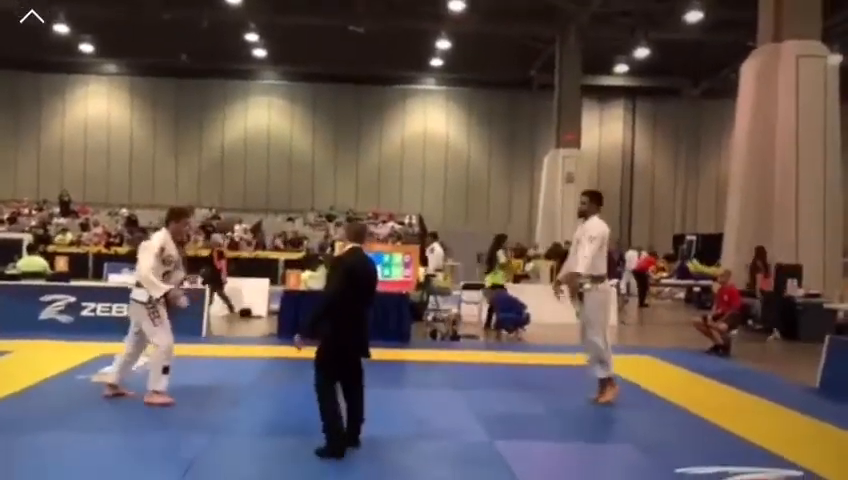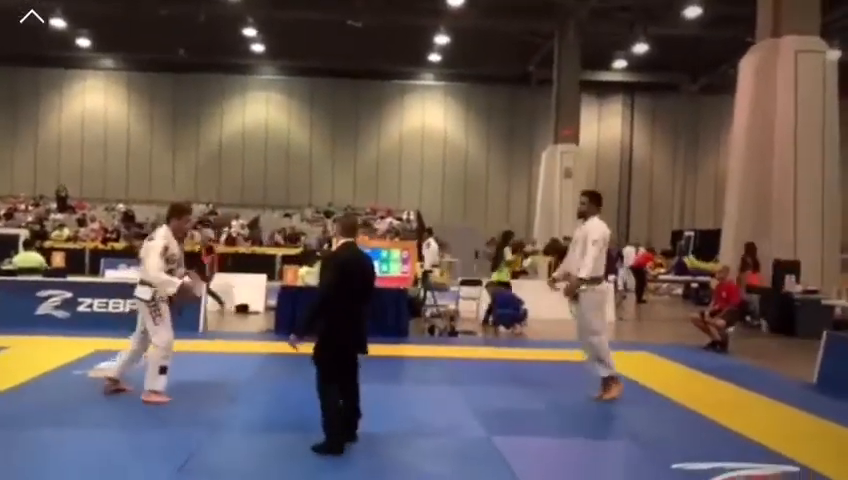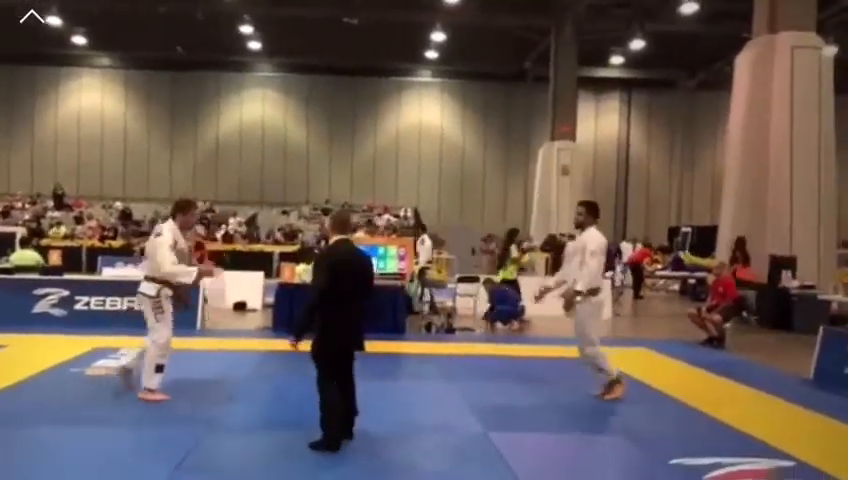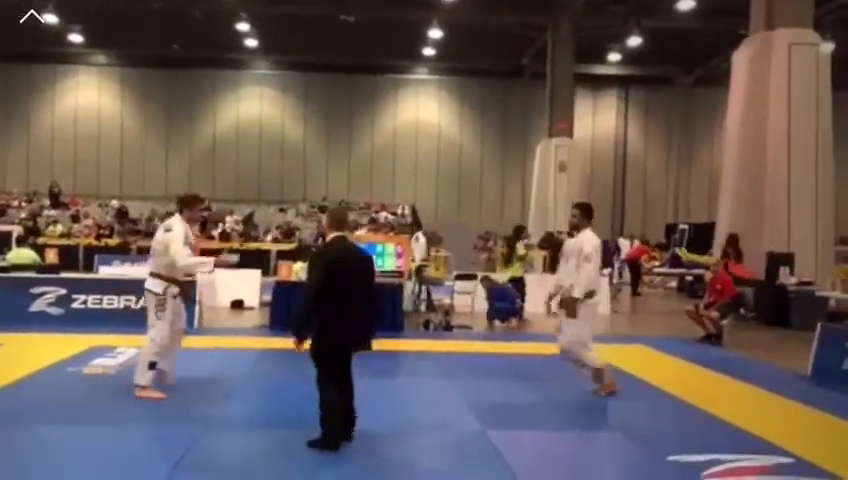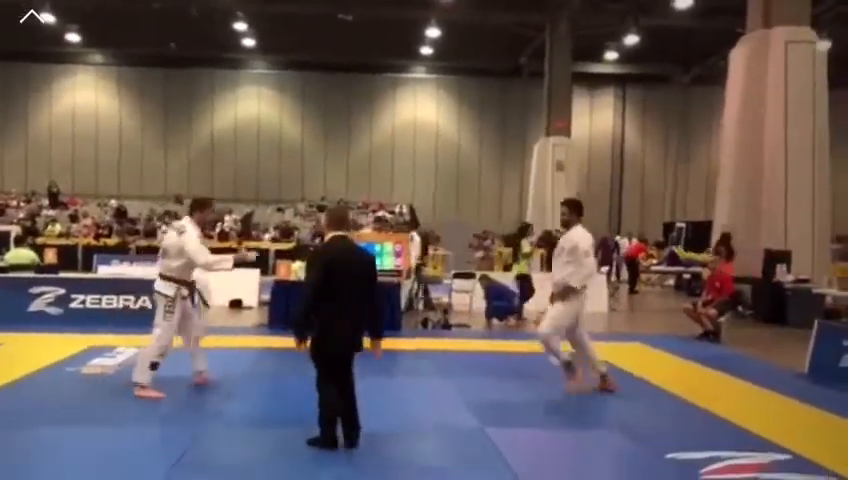
dt=0.1s
person 1, frame 1
left shoulder: (342, 262)
right shoulder: (369, 265)
left elbow: (329, 300)
left wrist: (306, 332)
left hip: (337, 334)
right hip: (356, 334)
left knee: (325, 385)
right knee: (352, 383)
left ankle: (336, 442)
right ankle: (352, 434)
person 1, frame 2
left shoulder: (334, 259)
right shoulder: (366, 261)
left elbow: (323, 298)
left wrist: (300, 330)
left hip: (333, 333)
right hip: (354, 332)
left knee: (328, 383)
right knee: (349, 381)
left ankle: (334, 440)
right ankle: (349, 430)
person 1, frame 3
left shoulder: (327, 256)
right shoulder: (363, 258)
left elbow: (317, 297)
right elbow: (367, 294)
left wrist: (299, 332)
left hip: (329, 331)
right hip: (351, 330)
left knee: (328, 381)
right knee: (345, 378)
left ankle: (331, 438)
right ankle: (346, 427)
person 1, frame 4
left shoulder: (322, 255)
right shoulder: (363, 257)
left elbow: (312, 296)
right elbow: (370, 297)
left wrist: (300, 331)
right wrist: (367, 331)
left hip: (328, 330)
right hip: (352, 330)
left knee: (328, 381)
right knee: (344, 377)
left ankle: (330, 437)
right ankle: (346, 428)
person 1, frame 5
left shoulder: (320, 254)
right shoulder: (365, 256)
left elbow: (311, 295)
right elbow: (372, 297)
left wrist: (301, 331)
right wrist: (375, 332)
left hip: (326, 331)
right hip: (352, 330)
left knee: (327, 381)
right knee: (345, 378)
left ankle: (328, 436)
right ankle: (351, 433)
person 2, frame 1
left shoulder: (597, 227)
right shoulder: (582, 227)
left elbow: (589, 252)
right elbow: (573, 258)
left wrist: (576, 274)
right wrist: (560, 280)
left hip: (594, 288)
right hip: (583, 289)
left knee: (596, 336)
right knee: (588, 338)
left ankle: (608, 383)
right ankle: (603, 383)
person 2, frame 2
left shoulder: (597, 228)
right shoulder: (583, 228)
left elbow: (591, 257)
right elbow: (572, 258)
left wrist: (579, 279)
right wrist: (556, 276)
left hip: (591, 289)
right hip: (582, 289)
left knee: (594, 336)
right knee: (586, 337)
left ankle: (612, 381)
right ankle: (607, 381)
person 2, frame 3
left shoulder: (594, 239)
right shoulder: (582, 239)
left elbow: (591, 268)
right elbow: (571, 270)
left wrist: (575, 291)
right wrist: (549, 287)
left hip: (587, 300)
right hip: (579, 299)
left knee: (589, 346)
right knee: (586, 346)
left ankle: (616, 382)
right ankle: (610, 382)
person 2, frame 4
left shoulder: (589, 241)
right shoulder: (575, 241)
left elbow: (587, 274)
left wrist: (573, 297)
right wrist: (553, 293)
left hip: (581, 301)
right hip: (572, 300)
left knee: (570, 345)
right knee: (578, 345)
left ankle: (604, 375)
right ankle: (604, 380)
person 2, frame 5
left shoulder: (580, 237)
right shoulder: (568, 237)
left elbow: (589, 267)
left wrist: (569, 287)
right wrist: (556, 290)
left hip: (572, 296)
right hip: (565, 296)
left knee: (546, 332)
right knee: (579, 340)
left ankle: (571, 371)
right ankle: (605, 380)
person 3, frame 1
left shoulder: (169, 243)
right shoulder: (156, 243)
left elbow: (169, 273)
right elbow: (145, 274)
left wrist: (183, 278)
right wrist: (168, 292)
left hip: (149, 298)
right hip: (147, 299)
left knee: (134, 343)
right knee: (164, 343)
left ankle: (113, 384)
right ankle: (155, 391)
person 3, frame 2
left shoulder: (172, 240)
right shoulder: (159, 241)
right elbow: (154, 275)
left wrist: (187, 281)
right wrist: (182, 284)
left hip: (156, 295)
right hip: (150, 296)
left knee: (140, 340)
right knee: (164, 341)
left ankle: (114, 378)
right ankle: (152, 390)
person 3, frame 3
left shoulder: (174, 233)
right shoulder: (166, 236)
right elbow: (168, 268)
left wrist: (199, 270)
right wrist: (198, 271)
left hip: (160, 291)
right hip: (155, 292)
left knee: (157, 337)
right knee: (161, 339)
left ankle: (130, 368)
right ankle: (149, 388)
person 3, frame 4
left shoulder: (176, 226)
right shoulder: (176, 231)
right elbow: (184, 262)
left wrist: (185, 274)
right wrist: (216, 261)
left hip: (169, 287)
right hip: (162, 289)
left knee: (176, 330)
right knee: (158, 337)
left ankle: (163, 368)
right ankle: (142, 385)
person 3, frame 5
left shoulder: (183, 227)
right shoulder: (189, 234)
right elbow: (204, 260)
right wrist: (235, 258)
left hip: (178, 288)
right hip: (171, 291)
left knee: (195, 330)
right knee: (162, 337)
left ankle: (200, 373)
right ankle: (141, 384)
